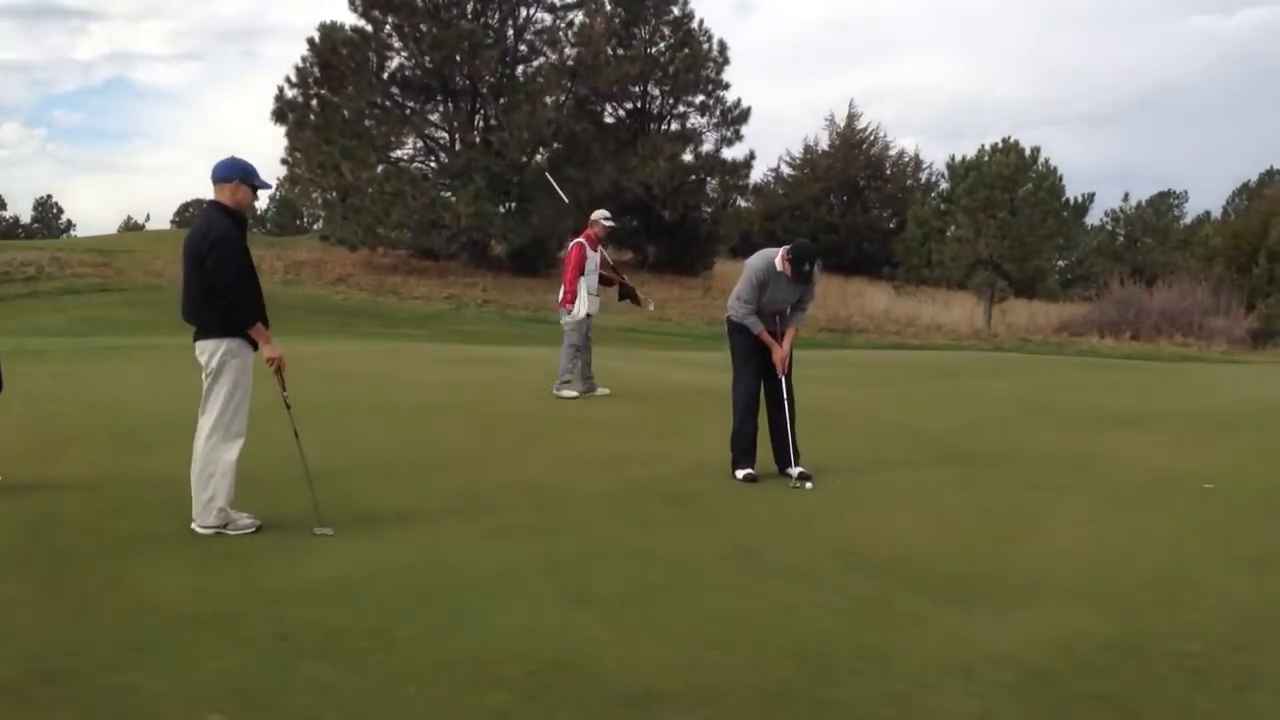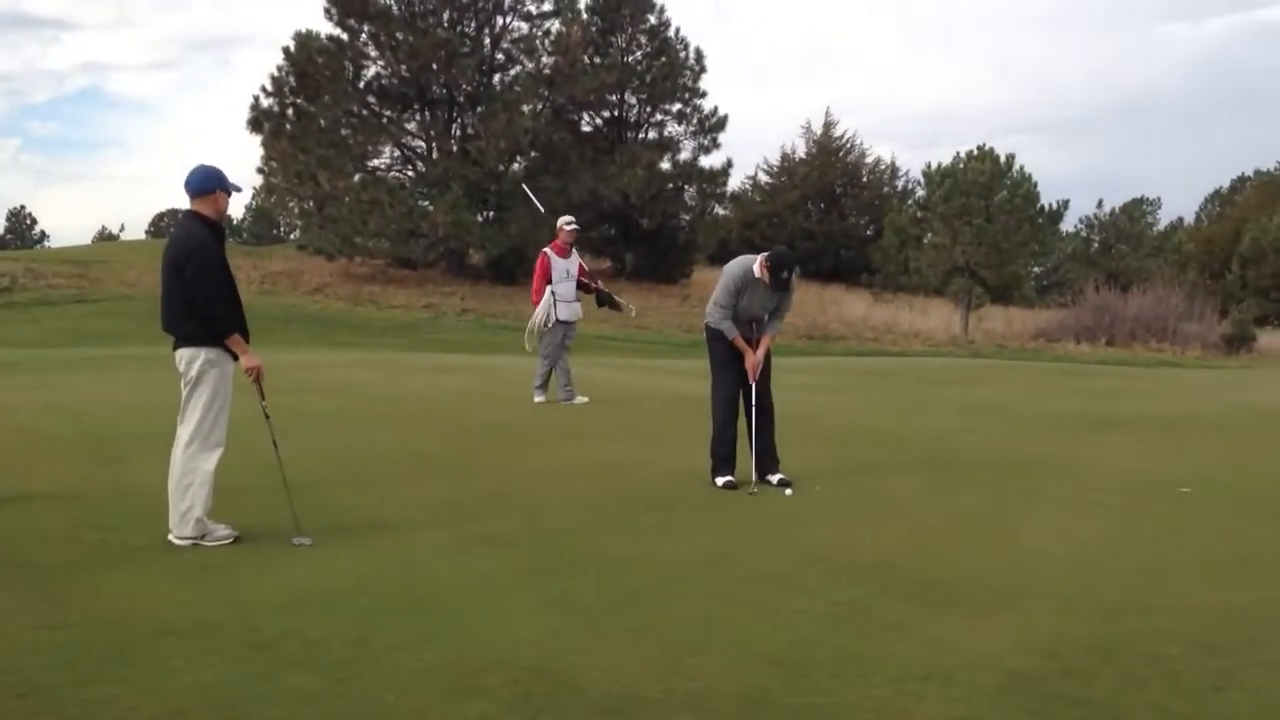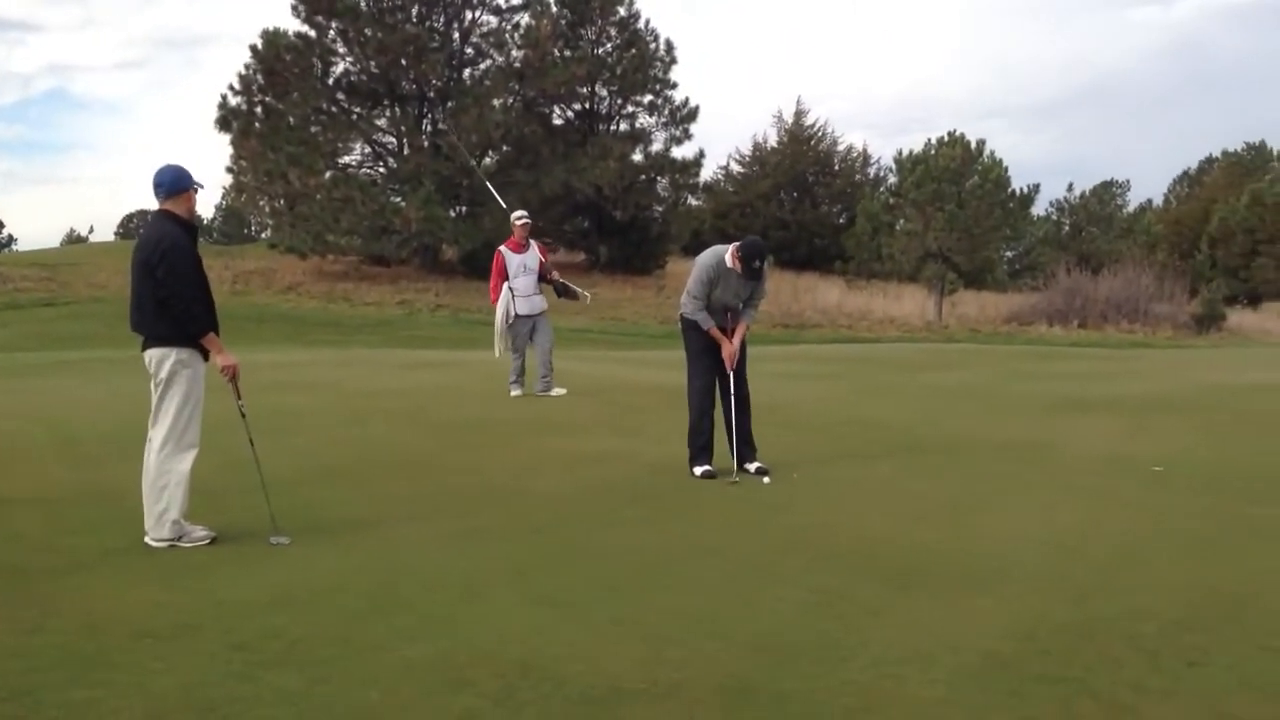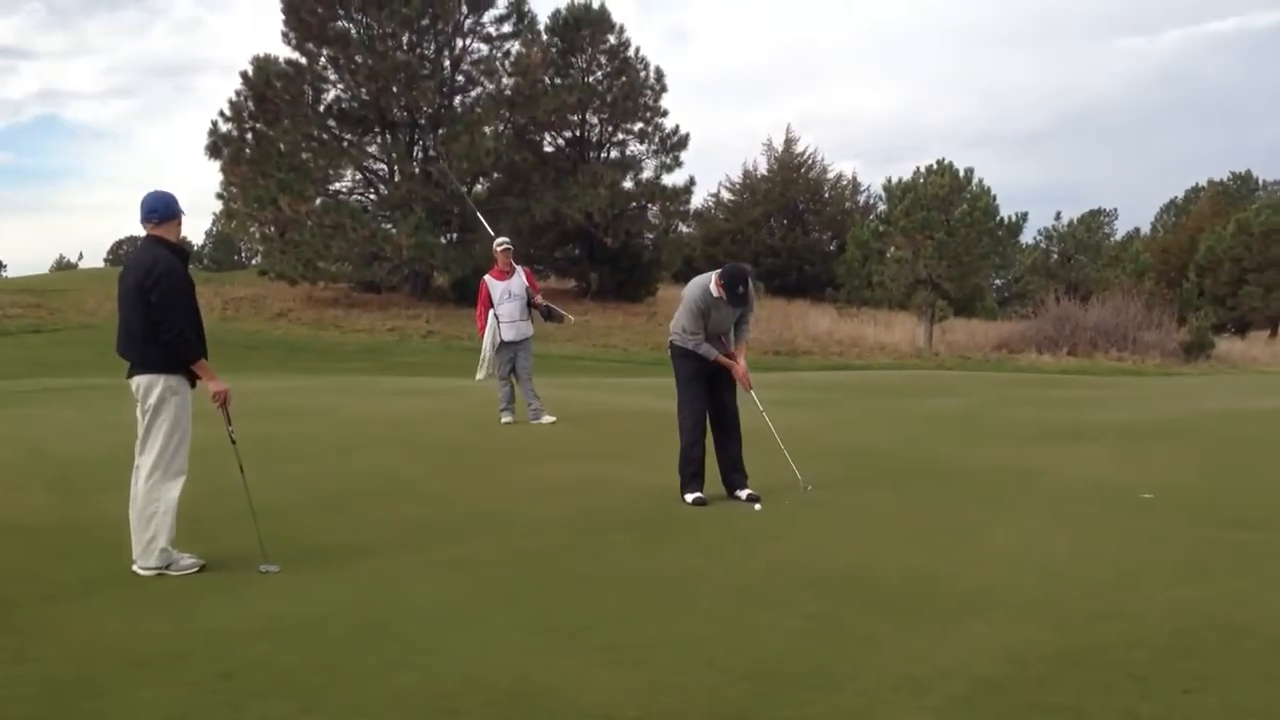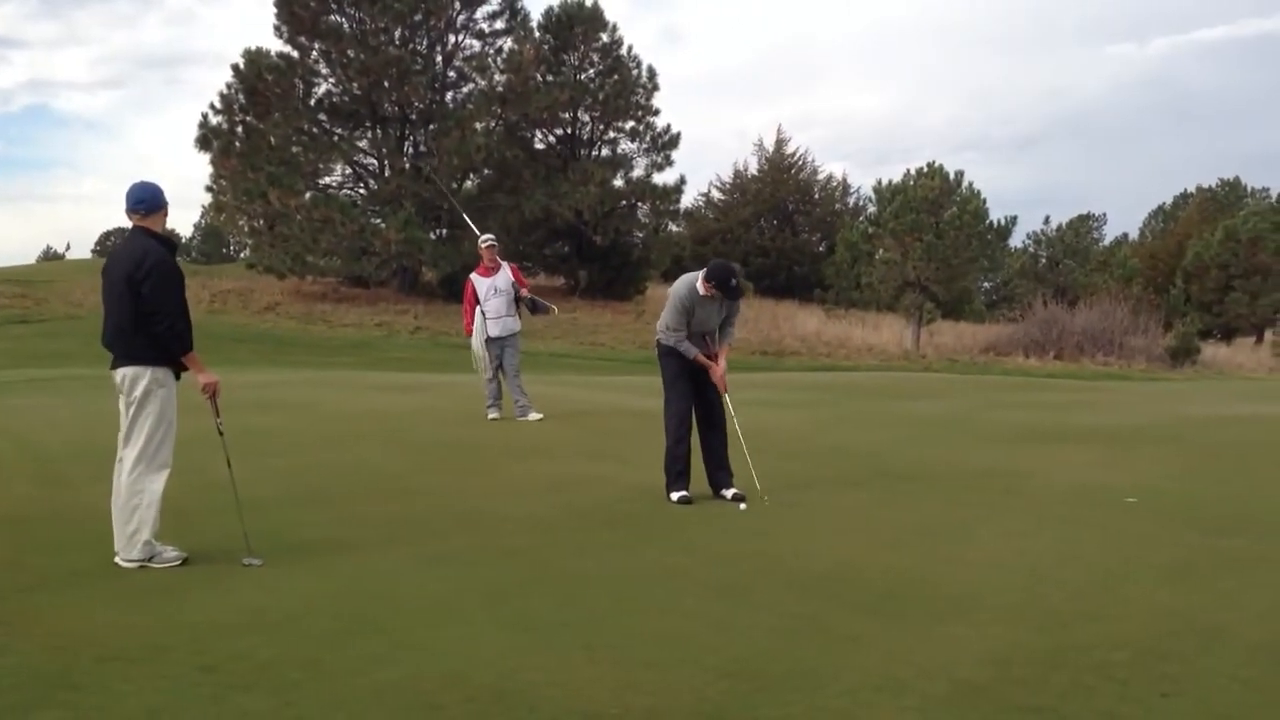
dt=0.4s
person 1, frame 1
left shoulder: (208, 225)
right shoulder: (222, 231)
right elbow: (234, 297)
right wrist: (266, 340)
left hip: (215, 335)
right hip: (228, 340)
left knee: (215, 427)
right knee: (221, 429)
left ankle: (212, 510)
right ankle: (212, 515)
person 1, frame 2
left shoulder: (185, 236)
right shoulder: (200, 242)
right elbow: (212, 306)
right wrist: (244, 351)
left hip: (193, 345)
right hip: (207, 349)
left knee: (192, 435)
right knee: (200, 438)
left ankle: (186, 520)
right ankle: (189, 526)
person 1, frame 3
left shoulder: (152, 236)
right shoulder: (174, 240)
right elbow: (185, 306)
right wrist: (218, 350)
left hip: (160, 345)
right hip: (177, 349)
left knee: (163, 436)
right knee: (175, 439)
left ankle: (162, 523)
right ankle: (167, 527)
person 1, frame 4
left shoulder: (135, 262)
right shoulder: (167, 265)
right elbow: (177, 331)
right wrist: (210, 376)
left hip: (143, 371)
right hip: (164, 376)
left knee: (149, 463)
right knee: (163, 466)
left ankle: (149, 551)
right ankle: (155, 555)
person 1, frame 5
left shoulder: (117, 255)
right shoulder: (156, 257)
right elbow: (167, 322)
right wrist: (199, 369)
left hip: (125, 363)
right hip: (149, 368)
left knee: (130, 455)
right knee: (147, 458)
left ankle: (130, 543)
right ankle: (137, 547)
person 2, frame 1
left shoulder: (808, 274)
right shoulder: (758, 266)
left elbow: (800, 308)
right elbow: (746, 313)
left wrist: (786, 342)
right wrist: (773, 346)
left hip: (777, 328)
right hip: (745, 325)
left knee: (782, 394)
right knee: (747, 392)
left ankle: (788, 461)
right ankle: (742, 462)
person 2, frame 2
left shoulder: (786, 281)
right shoulder: (736, 272)
left elbow: (777, 317)
right elbow: (721, 318)
left wrist: (761, 351)
right wrist: (747, 353)
left hip: (756, 336)
right hip: (723, 333)
left knee: (762, 401)
right knee: (726, 400)
left ankle: (768, 468)
right ankle: (722, 470)
person 2, frame 3
left shoulder: (758, 269)
right shoulder: (708, 262)
left elbow: (751, 306)
right elbow: (696, 309)
left wrist: (737, 340)
right wrist: (722, 343)
left hip: (731, 325)
right hip: (698, 324)
left knee: (739, 390)
right knee: (702, 390)
left ankle: (746, 456)
right ankle: (699, 459)
person 2, frame 4
left shoulder: (746, 289)
right shoulder: (695, 294)
left elbow: (743, 321)
right elbow: (696, 342)
left wrist: (741, 357)
right wrist: (732, 366)
left hip: (720, 350)
right hip: (688, 350)
left knee: (728, 416)
right knee: (693, 416)
left ankle: (736, 483)
right ankle: (691, 486)
person 2, frame 5
left shoulder: (730, 290)
right shoulder: (682, 291)
left elbow: (728, 324)
right elbow: (677, 339)
left wrist: (722, 360)
right wrist: (710, 367)
left hip: (707, 350)
right hip: (675, 350)
left knee: (714, 415)
right knee: (679, 415)
left ankle: (722, 482)
right ankle: (676, 485)
person 3, frame 1
left shoulder: (596, 247)
right shoulder: (580, 245)
right elbow: (570, 273)
left wrist: (612, 280)
right wrist: (571, 299)
left hip: (586, 304)
right hip: (574, 304)
left knee: (585, 346)
right knee: (572, 343)
left ankle: (588, 385)
right ankle: (562, 385)
person 3, frame 2
left shoulder: (575, 255)
right shoulder: (547, 255)
left elbow: (581, 279)
right elbow: (538, 283)
left wrist: (592, 286)
right wrist: (540, 308)
left hip: (571, 313)
right hip: (554, 314)
left knee: (563, 355)
right knee: (548, 354)
left ankle: (567, 393)
right ankle: (539, 391)
person 3, frame 3
left shoulder: (536, 248)
right shoulder: (503, 252)
left elbow: (543, 272)
right elbow: (496, 280)
left wrist: (552, 276)
right wrist: (498, 304)
left hip: (538, 307)
right hip: (517, 309)
left knee: (545, 345)
right knee: (517, 349)
left ankle: (546, 385)
right ankle: (516, 385)
person 3, frame 4
left shoulder: (524, 273)
right shoulder: (488, 280)
left elbow: (535, 296)
right elbow: (482, 309)
left wrist: (538, 300)
right wrist: (484, 333)
left hip: (523, 333)
right hip: (502, 335)
left knee: (525, 375)
right knee: (504, 376)
left ankle: (536, 413)
right ankle: (506, 412)
person 3, frame 5
left shoulder: (510, 269)
right shoulder: (474, 278)
left elbow: (523, 289)
right elbow: (469, 306)
left wrist: (524, 294)
right wrist: (471, 332)
left hip: (510, 330)
right hip: (489, 332)
left knee: (513, 371)
right knee: (491, 372)
left ankle: (523, 409)
right ankle: (493, 408)
